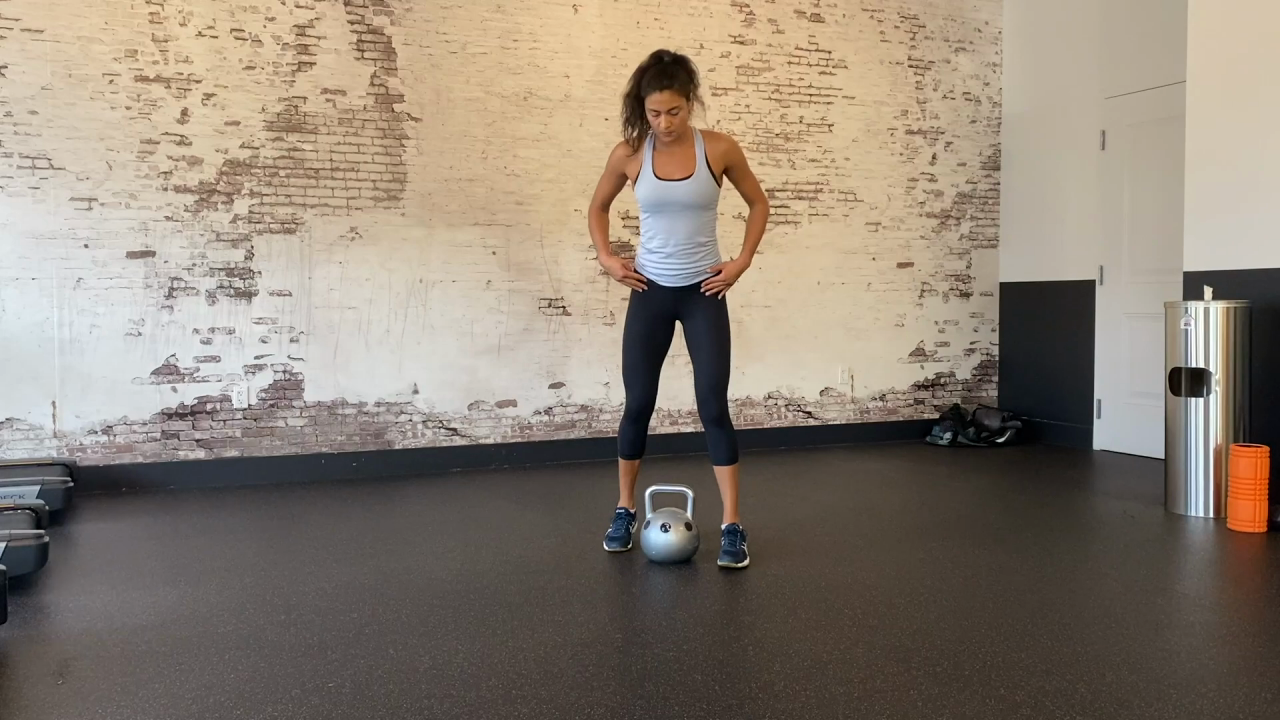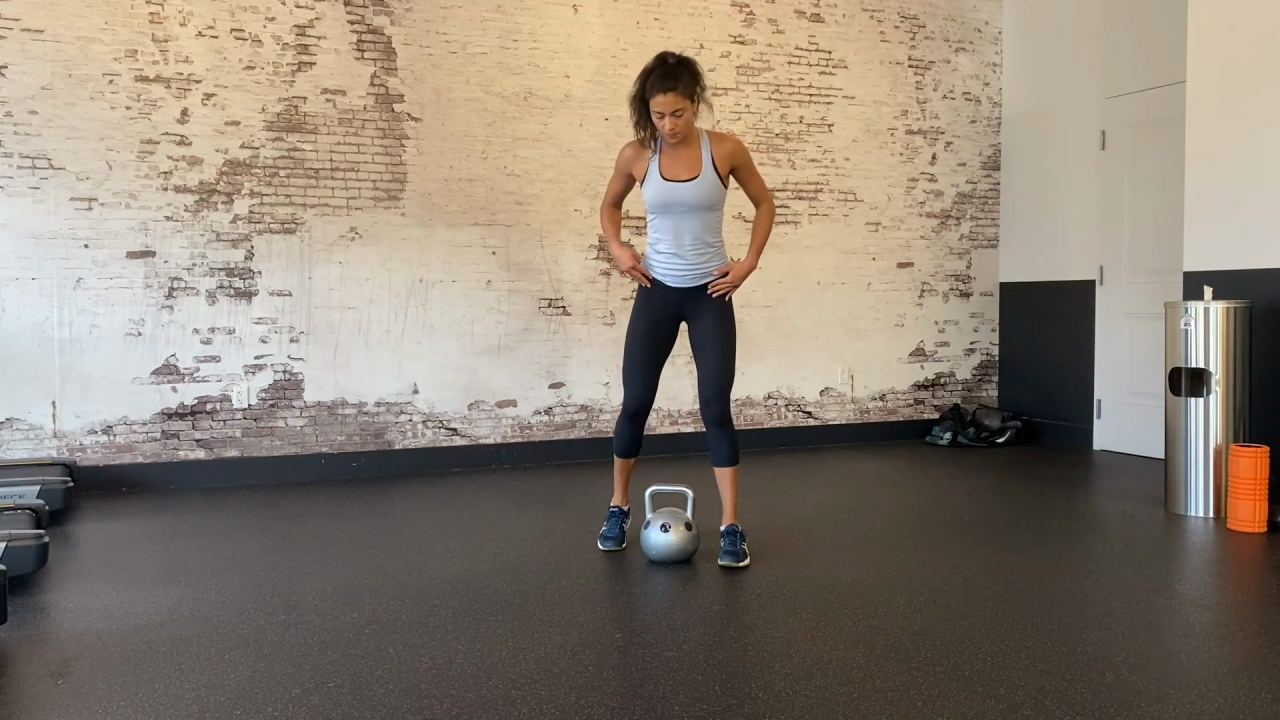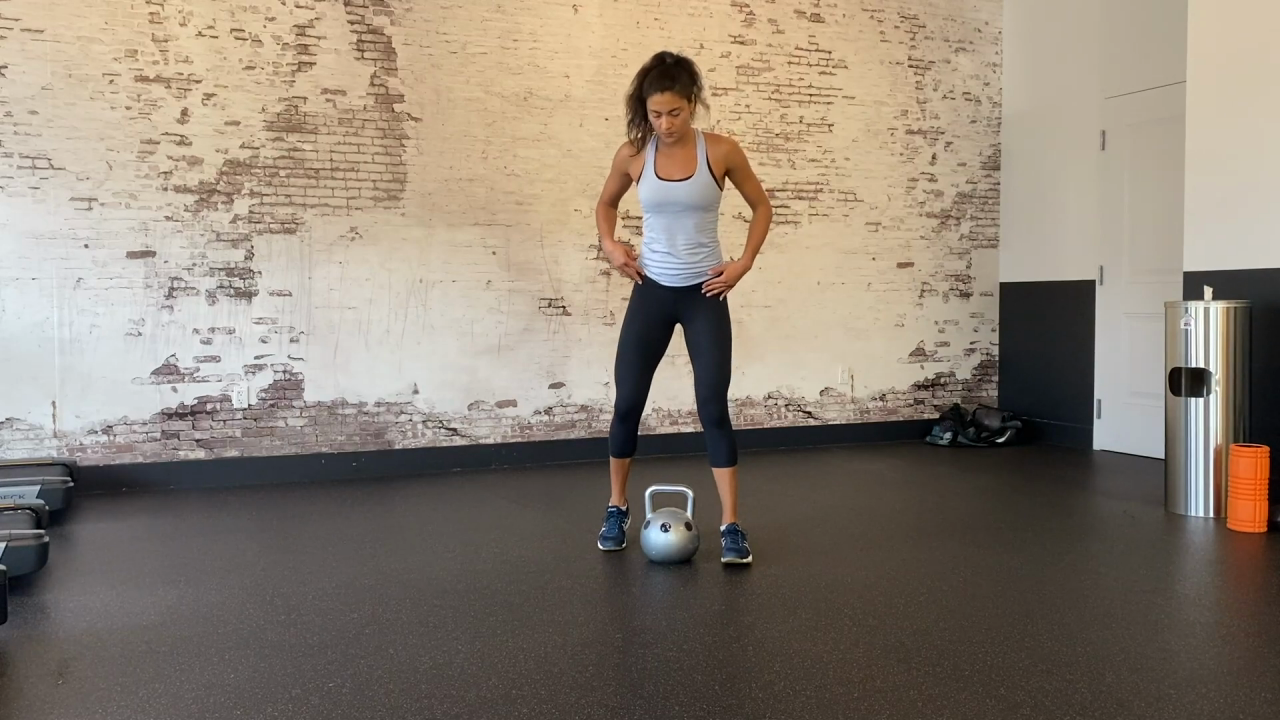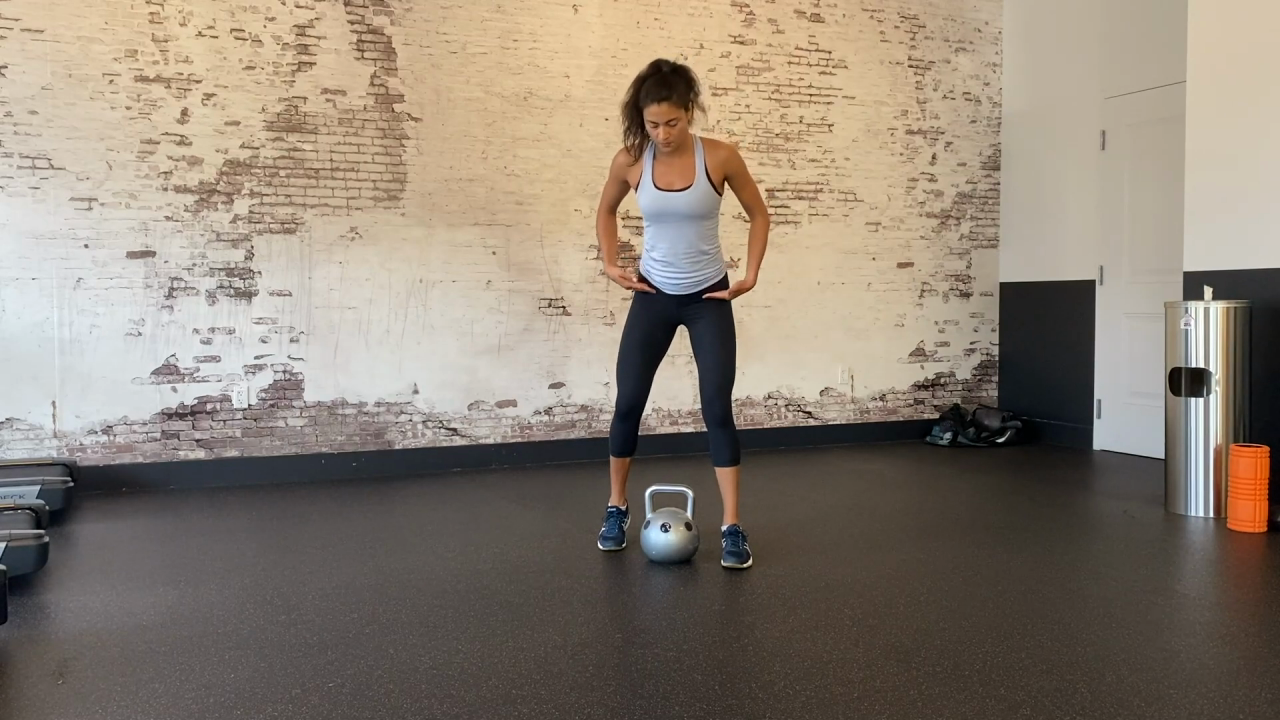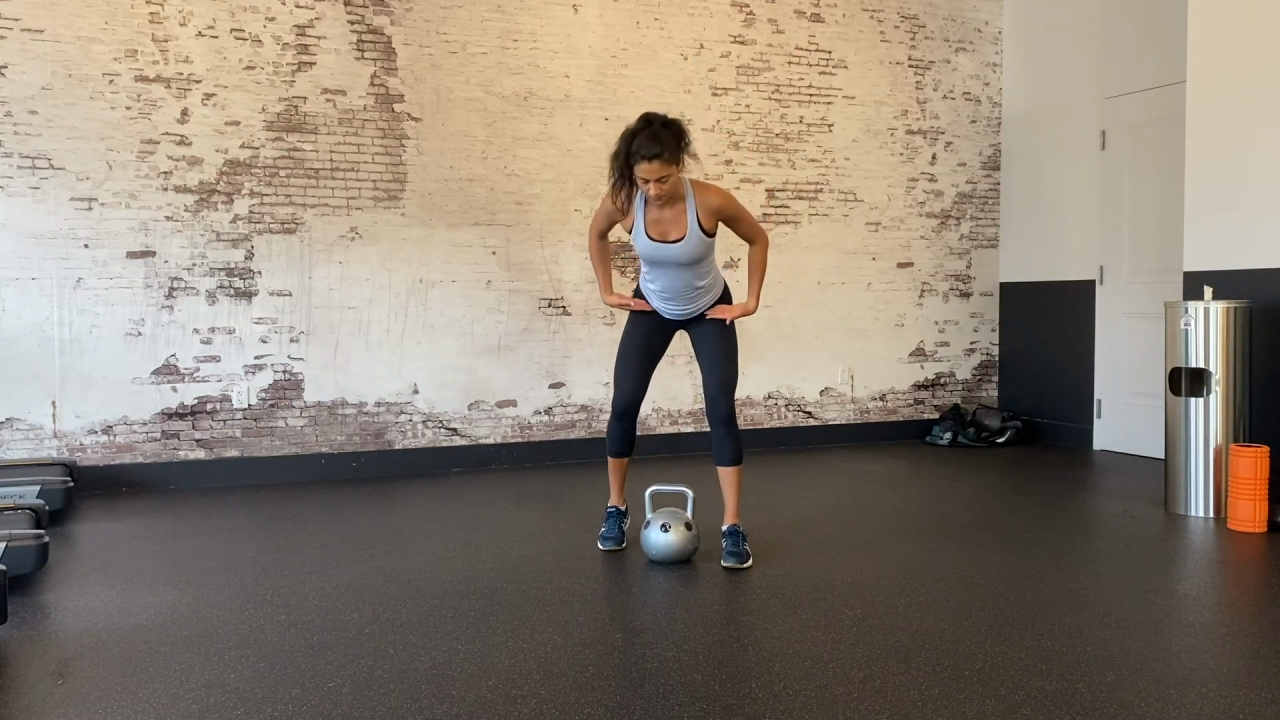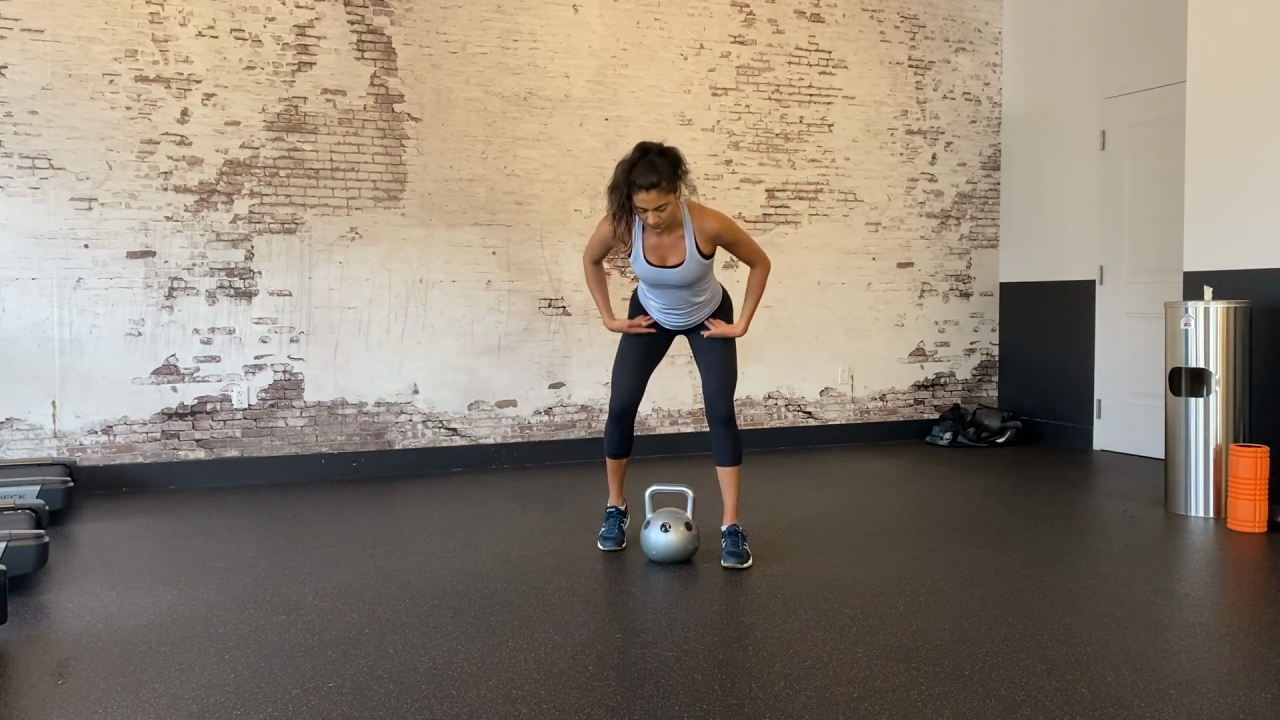
dt=0.4s
person 1, frame 1
left shoulder: (721, 149)
right shoulder: (628, 153)
left elbow: (758, 203)
right elbow: (598, 207)
left wrist: (742, 261)
right wrist: (606, 257)
left hip: (704, 292)
right hip: (650, 292)
left knee: (713, 405)
right knee: (637, 404)
left ankle: (731, 526)
right ankle: (624, 509)
person 1, frame 2
left shoulder: (727, 150)
right shoulder: (635, 155)
left elbow: (764, 204)
right elbow: (609, 205)
left wrist: (749, 262)
right wrist: (616, 248)
left hip: (710, 294)
right hip: (657, 292)
left knee: (716, 408)
right knee: (635, 403)
left ankle: (731, 527)
right ankle: (618, 506)
person 1, frame 3
left shoulder: (722, 151)
right shoulder: (632, 154)
left elbow: (761, 207)
right elbow: (606, 204)
left wrist: (744, 263)
right wrist: (609, 244)
left hip: (704, 294)
right hip: (651, 292)
left knee: (713, 408)
right knee: (627, 403)
left ankle: (731, 526)
right ankle: (617, 508)
person 1, frame 4
left shoulder: (720, 157)
right shoulder: (629, 160)
left elbow: (759, 214)
right elbow: (606, 210)
left wrist: (750, 275)
right wrist: (610, 263)
left hip: (709, 297)
right hip: (653, 296)
left knee: (717, 408)
right knee: (628, 402)
left ankle: (732, 527)
right ankle: (616, 508)
person 1, frame 5
left shoulder: (712, 200)
right shoulder: (621, 202)
left elbow: (758, 240)
right elbow: (597, 235)
left wrist: (751, 301)
right wrist: (607, 291)
left hip: (709, 311)
right hip: (651, 309)
left knee: (721, 409)
right knee: (624, 404)
left ankle: (732, 527)
right ankle: (616, 508)
person 1, frame 6
left shoulder: (710, 224)
right shoulder: (618, 227)
left elbow: (760, 264)
right elbow: (591, 262)
left wrist: (743, 322)
right wrist: (608, 316)
left hip: (708, 318)
right hip: (650, 317)
left knee: (721, 410)
right knee: (621, 407)
left ankle: (732, 527)
right ankle: (615, 509)
